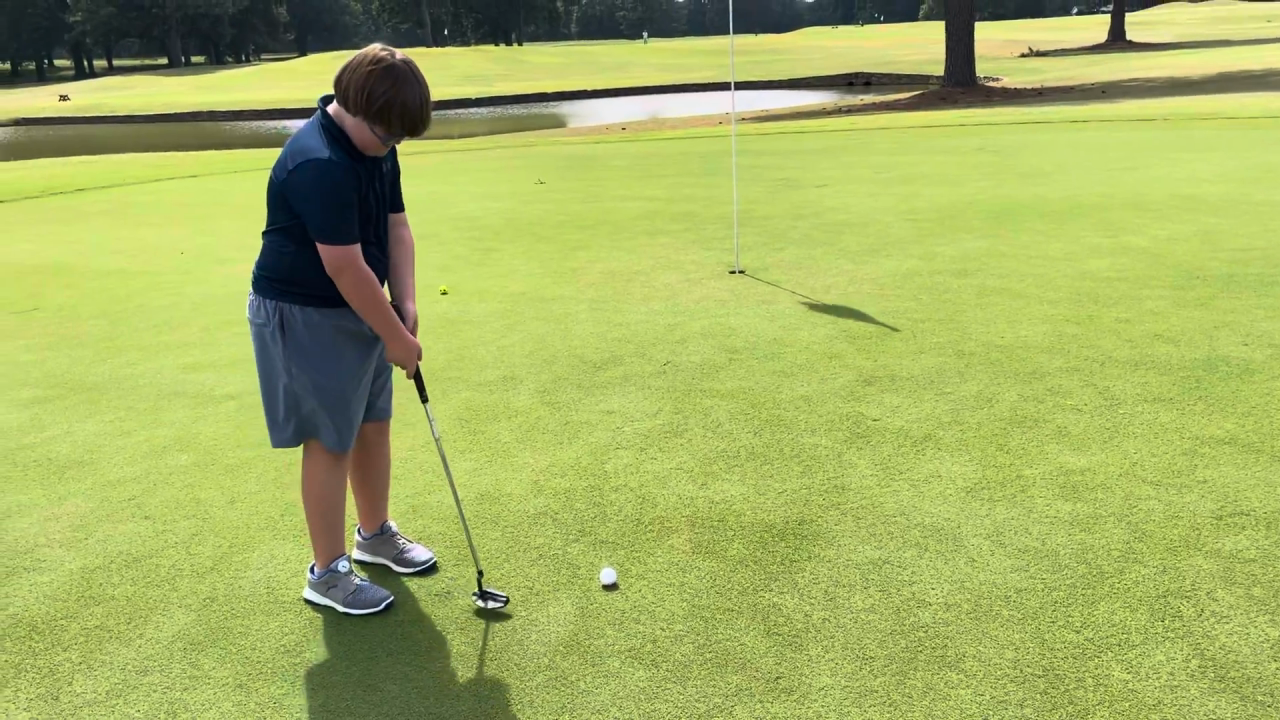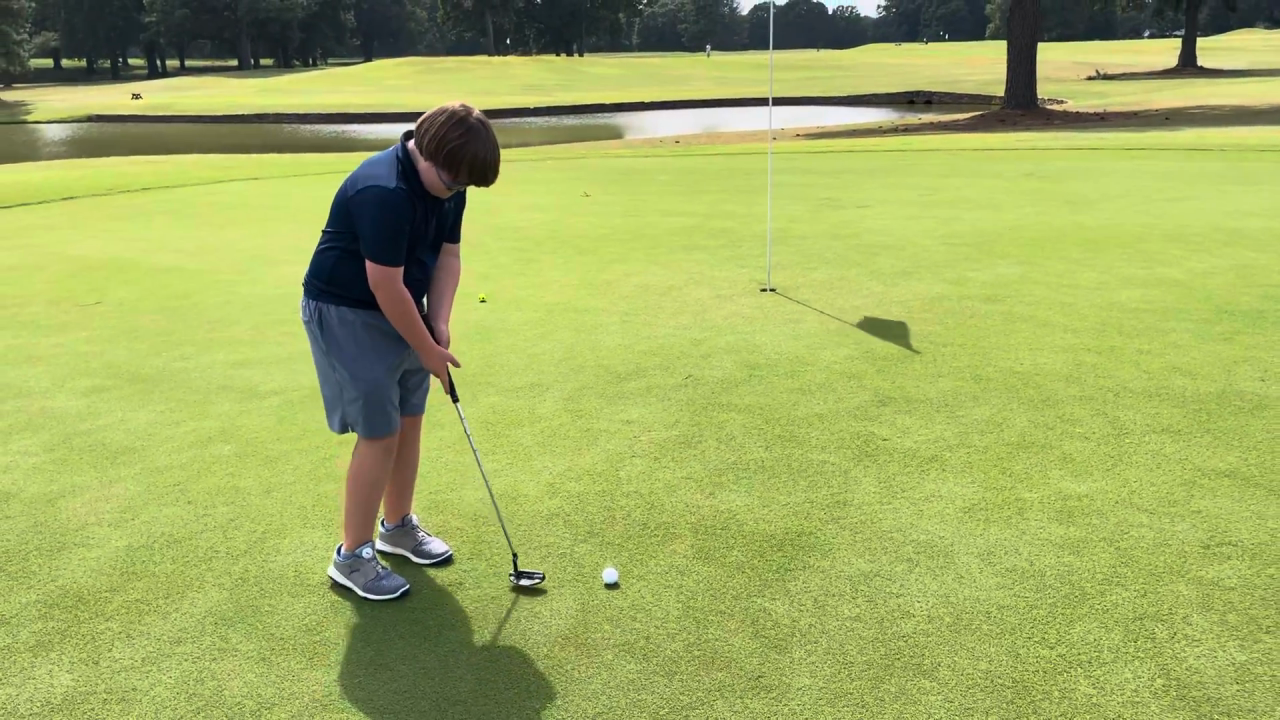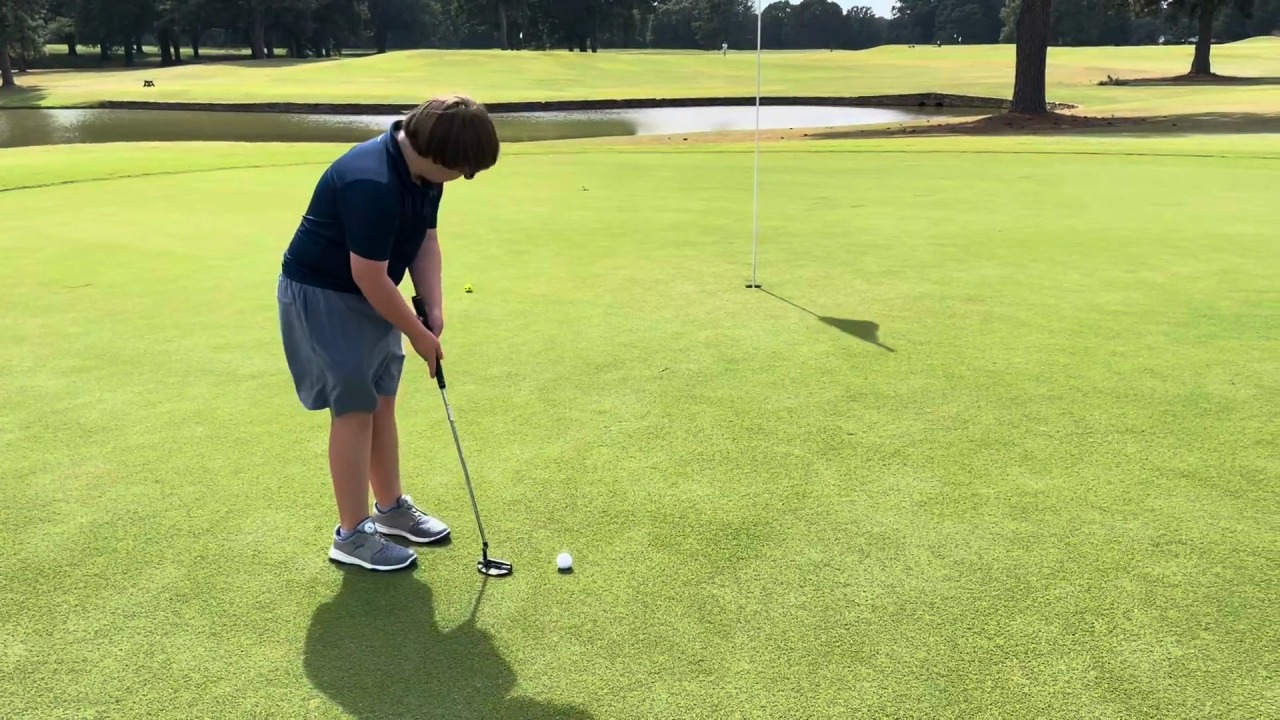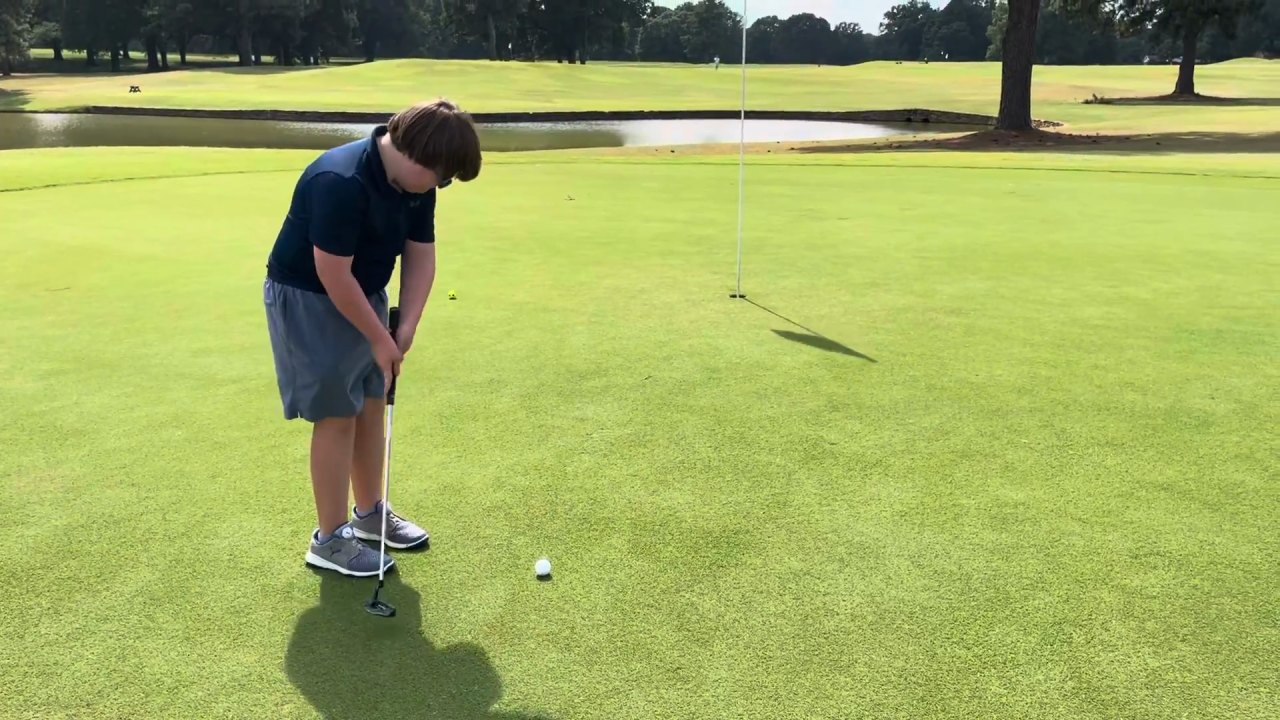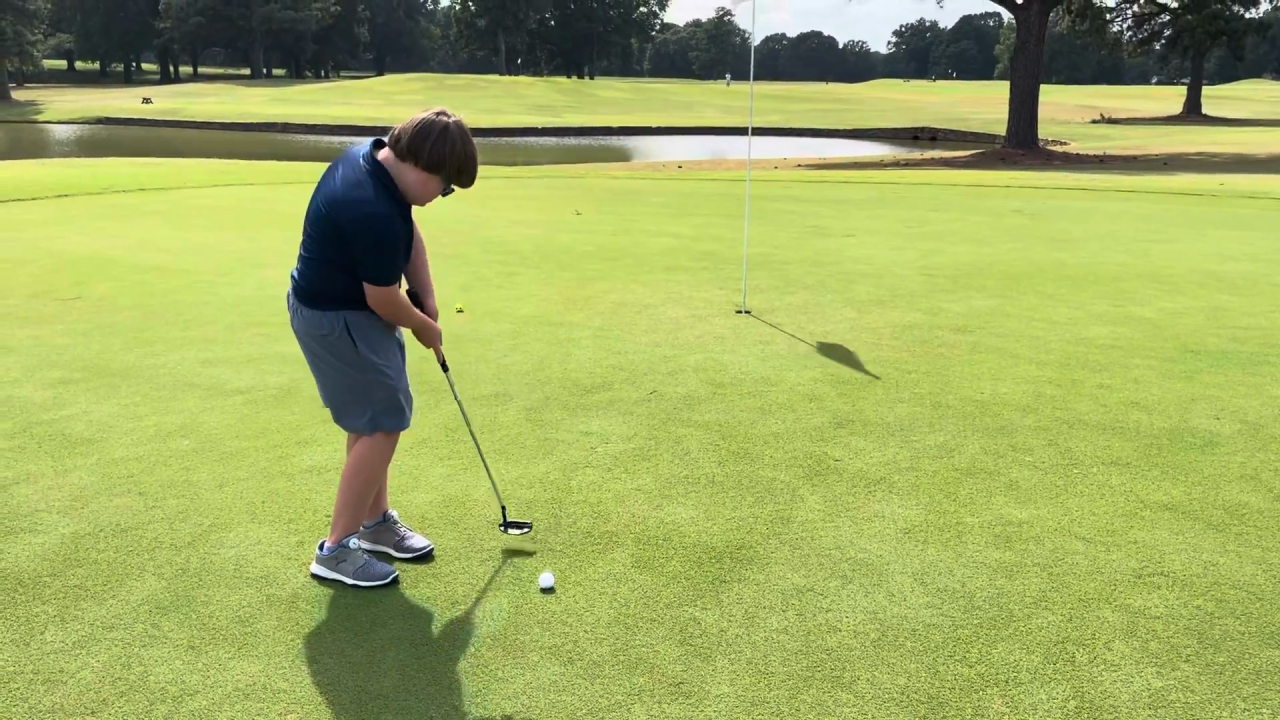
dt=1s
person 1, frame 1
left shoulder: (376, 147)
right shoulder: (318, 166)
left elbow: (395, 226)
right elbow: (346, 267)
left wrist: (406, 302)
right wrist: (396, 335)
left hip: (357, 309)
right hip: (302, 316)
left knee: (373, 425)
right knee: (331, 440)
left ankle: (375, 533)
right ankle: (327, 572)
person 1, frame 2
left shoulder: (446, 183)
right shoulder: (382, 192)
left elbow: (448, 254)
right elbow: (386, 286)
left wrist: (439, 322)
right wrist: (427, 349)
left hip: (399, 311)
right hip: (344, 313)
left knee: (408, 420)
right knee: (380, 432)
left ankle: (398, 525)
right ankle: (353, 555)
person 1, frame 3
left shoulder: (423, 173)
right shoulder: (372, 184)
left elbow: (426, 241)
right elbow: (370, 276)
left wrist: (433, 309)
right wrist: (417, 334)
left hip: (368, 294)
right hip: (322, 294)
left knee: (381, 402)
right knee: (354, 409)
left ankle: (391, 507)
right ankle: (352, 534)
person 1, frame 4
left shoulder: (416, 187)
right shoulder: (341, 182)
left elbow: (420, 256)
right elbow: (332, 274)
left wrist: (406, 329)
right wrist: (377, 338)
left hip: (363, 296)
right hip: (308, 300)
left knee: (371, 405)
right knee: (337, 415)
left ankle: (370, 513)
right ankle: (329, 539)
person 1, frame 5
left shoulder: (369, 156)
right shoulder: (374, 213)
left elbow: (410, 238)
right elbow: (383, 300)
left wrist: (426, 298)
right wrist: (424, 326)
left hip: (327, 304)
right hip: (339, 318)
left knee: (372, 418)
right knee: (380, 426)
left ankle: (376, 521)
right ankle: (336, 548)
